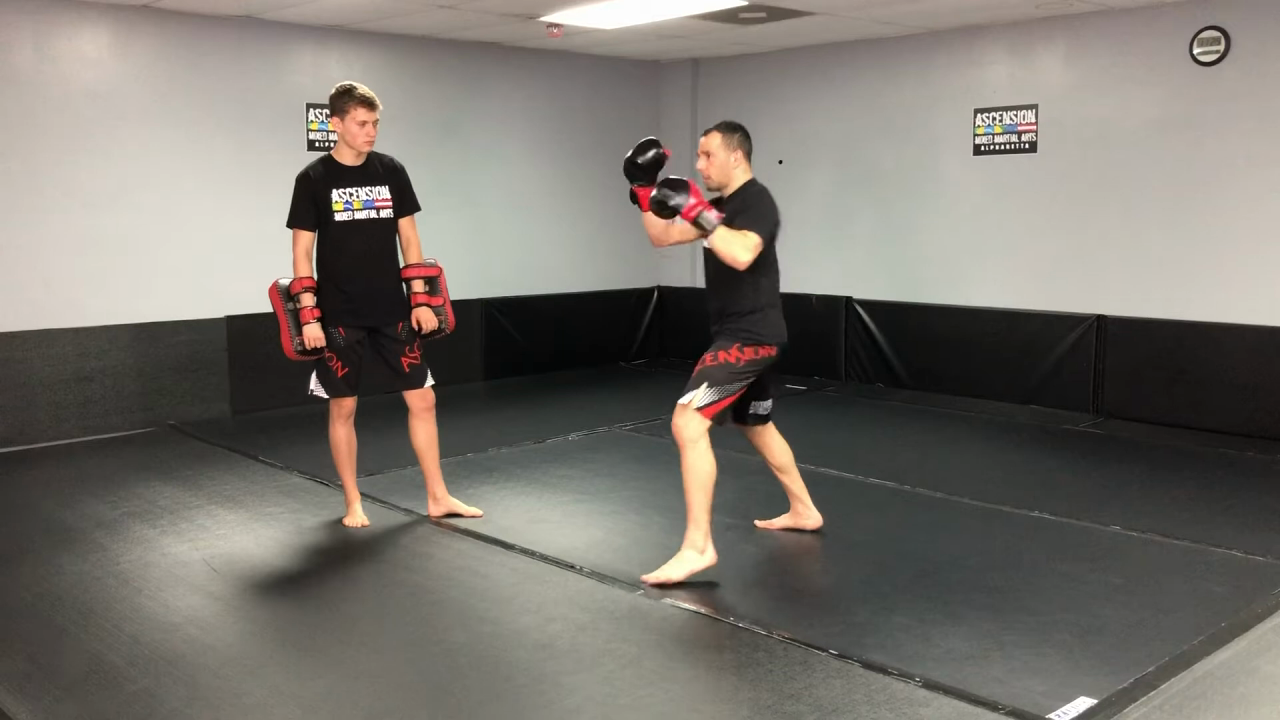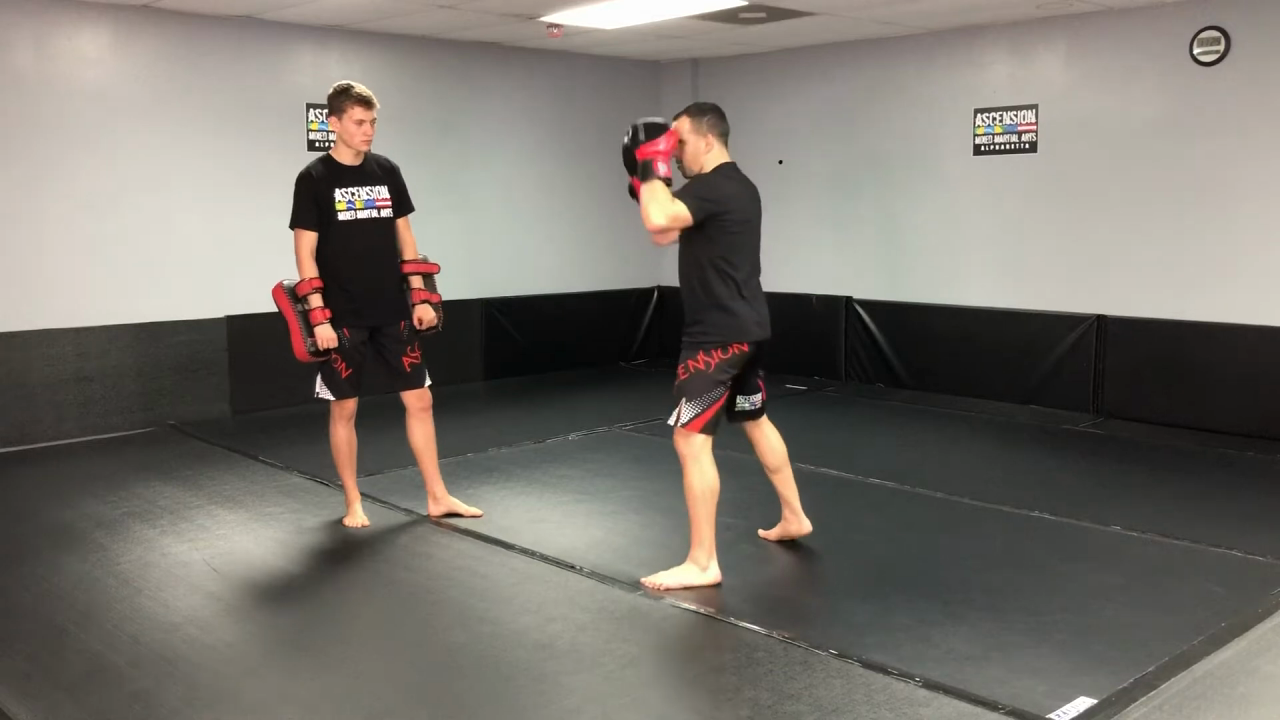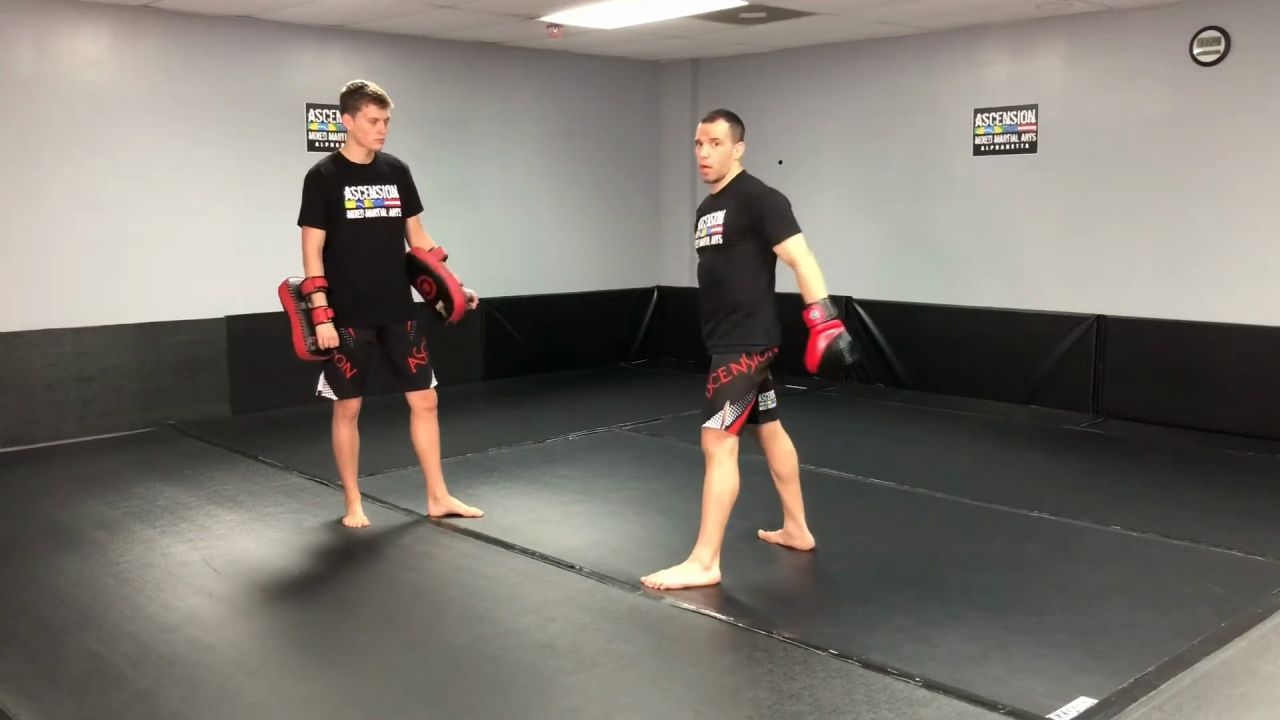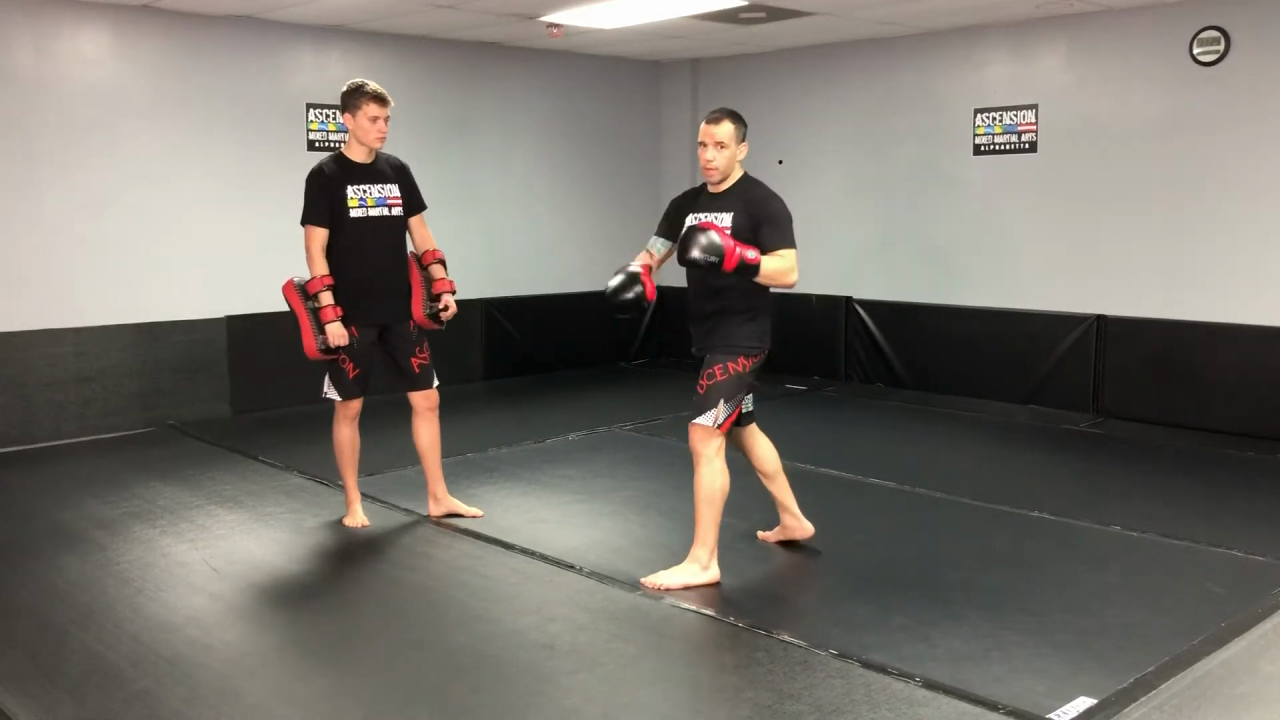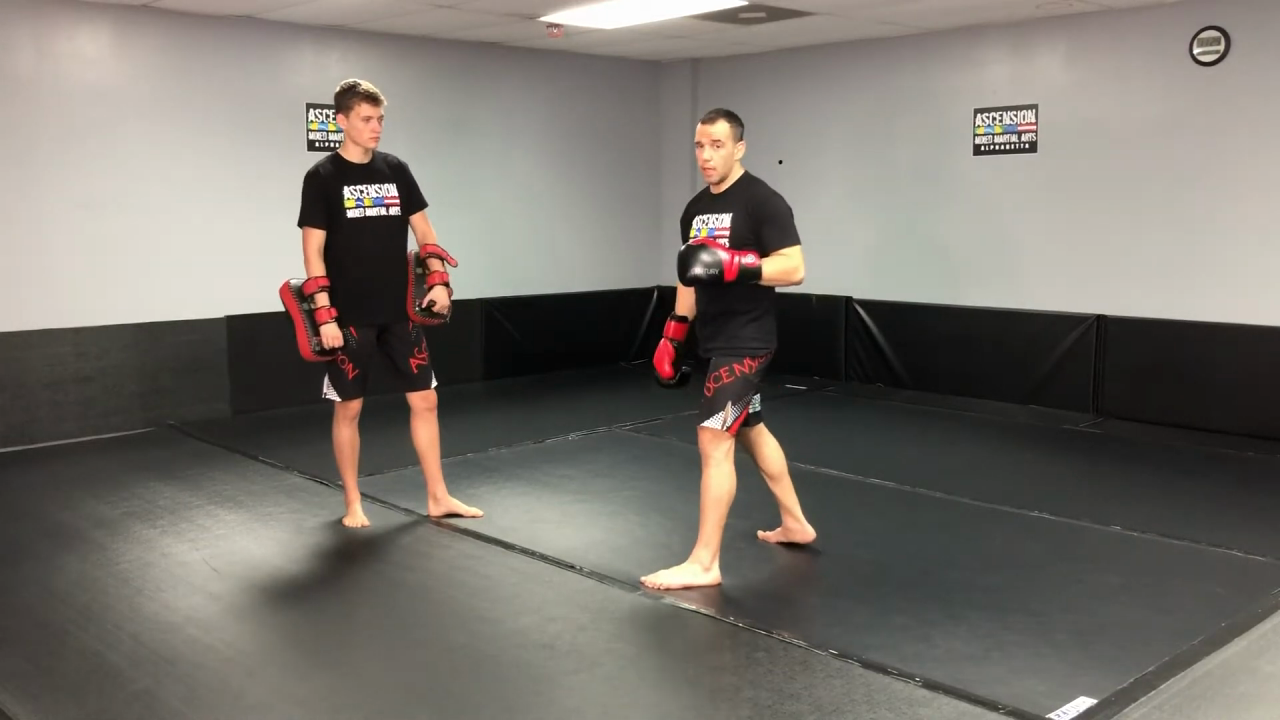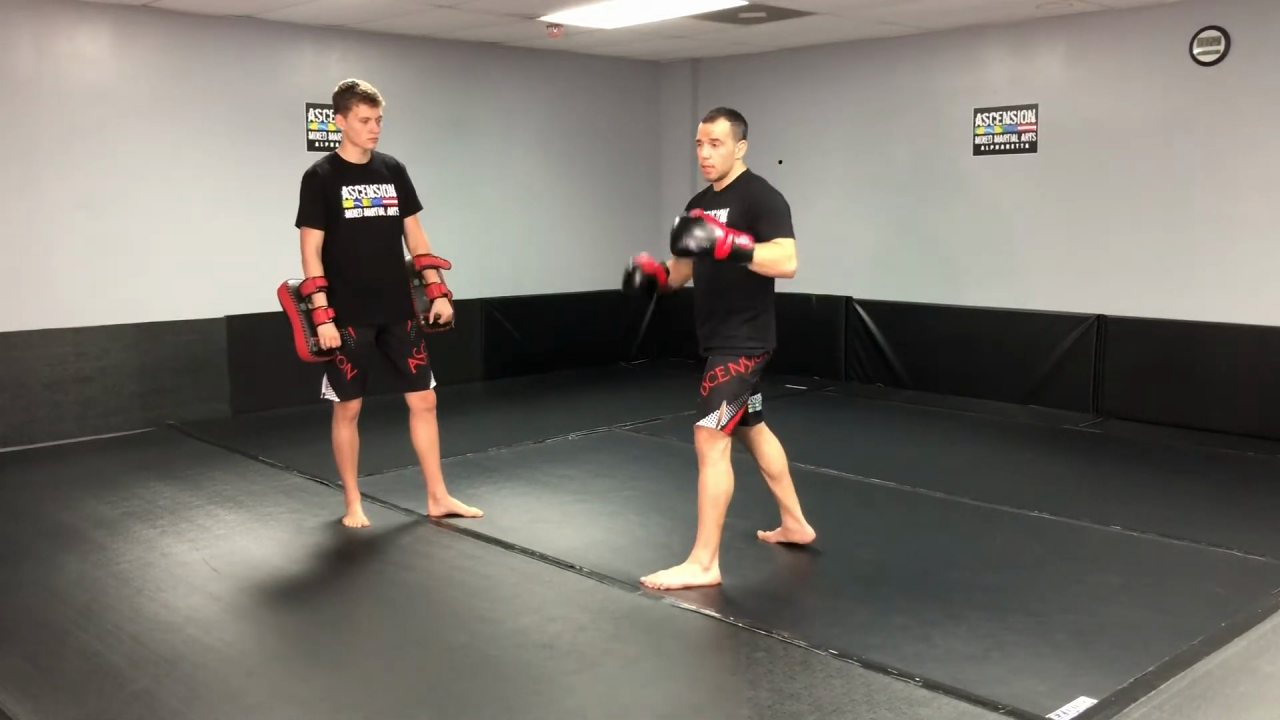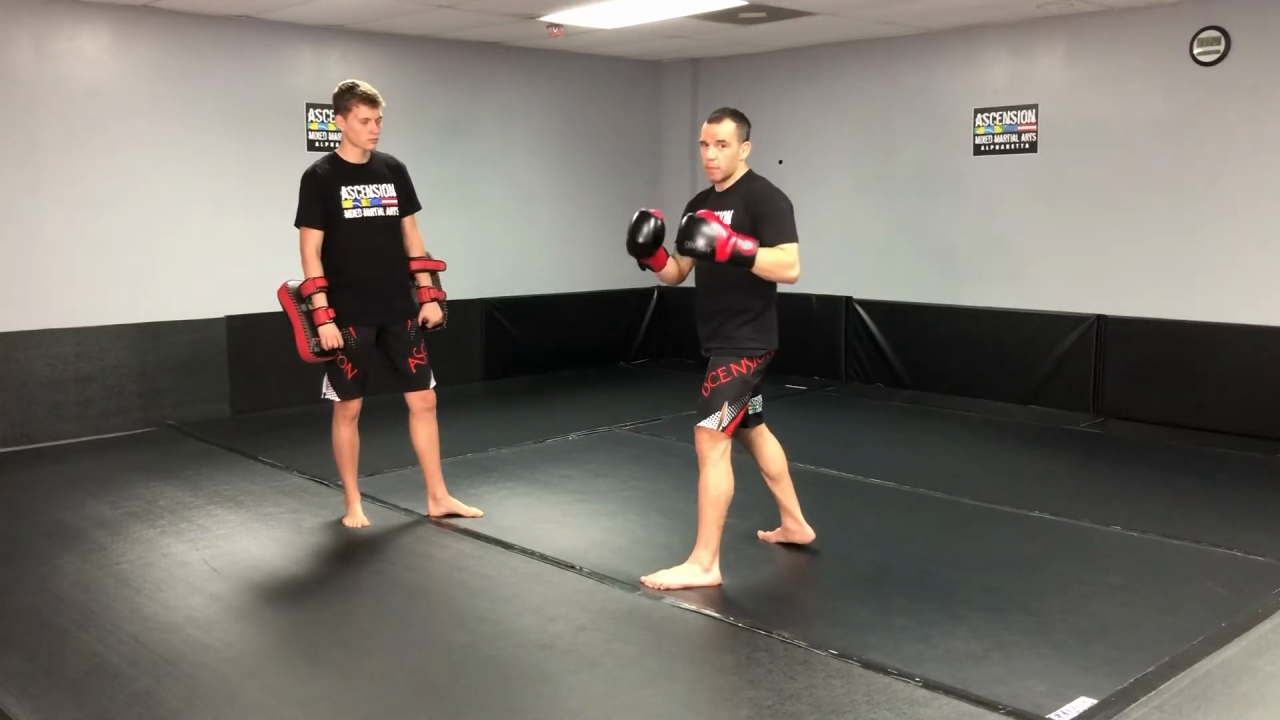
dt=0.7s
person 1, frame 1
left shoulder: (756, 201)
right shoulder: (721, 204)
left elbow: (742, 255)
right elbow: (663, 236)
left wrist: (699, 212)
right wrist: (644, 191)
left hip: (748, 336)
right hip: (747, 335)
left knee: (688, 422)
right knee: (756, 425)
left ankle: (697, 547)
right ankle: (803, 510)
person 1, frame 2
left shoulder: (712, 186)
right shoulder: (734, 185)
left elbow: (657, 220)
right elbow: (664, 229)
left wrist: (652, 166)
right wrist: (647, 179)
left hip: (718, 334)
right hip: (747, 326)
left knee: (690, 439)
right knee: (755, 421)
left ankle: (702, 563)
right ankle: (794, 517)
person 1, frame 3
left shoulder: (757, 198)
right shoulder: (707, 207)
left elbow: (800, 259)
left wrist: (823, 319)
left hip: (744, 341)
right hip: (728, 339)
left knee: (718, 442)
right knee: (767, 428)
left ankle: (705, 561)
right ankle: (796, 528)
person 1, frame 4
left shoulder: (762, 203)
right shoulder: (686, 204)
left elbow: (787, 272)
right elbow: (652, 255)
left wrist: (732, 255)
right wrist: (635, 275)
left hip: (740, 339)
right hip: (708, 337)
left knee: (705, 438)
right knee: (743, 429)
left ankle: (701, 562)
right ankle: (792, 519)
person 1, frame 5
left shoulder: (762, 201)
right shoulder: (696, 208)
left elbow: (793, 269)
left wrist: (732, 264)
right wrist: (673, 334)
left hip: (745, 340)
right hip: (716, 339)
left knee: (714, 440)
right knee: (751, 429)
left ankle: (704, 563)
right ankle: (795, 523)
person 1, frame 6
left shoulder: (761, 197)
right shoulder: (701, 204)
left elbow: (786, 263)
right elbow: (683, 270)
left wrist: (727, 241)
right wrist: (655, 273)
left hip: (744, 339)
right hip: (720, 337)
left knee: (711, 438)
right knee: (752, 428)
left ankle: (703, 563)
right ankle: (794, 523)
person 1, frame 7
left shoulder: (765, 198)
right shoulder: (701, 207)
left elbow: (789, 267)
right elbow: (675, 274)
left wrist: (731, 245)
right wrist: (650, 252)
left hip: (745, 341)
right hip: (722, 340)
left knee: (711, 440)
right knee: (753, 429)
left ankle: (704, 563)
right ankle: (794, 524)
person 2, frame 1
left shoulder: (391, 170)
right shoulder: (314, 178)
left elbow: (409, 238)
right elbow: (302, 251)
left wrist: (421, 298)
right wrist: (309, 314)
left hip: (392, 311)
right hip: (340, 315)
left knee: (423, 399)
right knee: (343, 408)
left ankle: (437, 496)
right ankle: (353, 502)
person 2, frame 2
left shoulder: (386, 170)
right shoulder: (314, 179)
right elbow: (306, 253)
left wrist: (420, 296)
right wrist: (319, 315)
left hip: (393, 311)
right hip: (343, 316)
left knee: (420, 399)
right knee: (344, 408)
left ankle: (437, 496)
right ankle: (353, 503)
person 2, frame 3
left shoulder: (396, 170)
right shoulder: (324, 176)
left elbow: (417, 236)
right elbow: (312, 250)
right wrist: (321, 314)
left hip: (398, 311)
right hip: (348, 316)
left knee: (424, 399)
right knee: (347, 407)
left ankle: (437, 496)
right ankle: (353, 503)
person 2, frame 4
left shoulder: (397, 170)
right shoulder: (326, 176)
left elbow: (420, 233)
right elbow: (316, 248)
left wrist: (443, 285)
right wrist: (329, 312)
left hip: (402, 309)
right hip: (352, 315)
left knee: (427, 399)
right knee: (349, 407)
left ankle: (438, 497)
right ankle: (353, 503)
person 2, frame 5
left shoulder: (395, 169)
right shoulder: (323, 177)
left elbow: (423, 229)
right elbow: (313, 251)
left wrist: (439, 280)
left hip: (400, 310)
right hip: (350, 316)
left knee: (425, 399)
right knee: (348, 407)
left ankle: (438, 497)
right ankle: (353, 503)
person 2, frame 6
left shoulder: (393, 169)
right shoulder: (321, 177)
left elbow: (415, 234)
right elbow: (311, 251)
left wrist: (437, 291)
right wrist: (322, 315)
left hip: (399, 310)
right hip: (348, 316)
left knee: (424, 399)
right knee: (347, 408)
left ankle: (438, 497)
right ankle: (353, 503)
person 2, frame 7
left shoulder: (393, 169)
right shoulder: (320, 177)
right elbow: (310, 250)
left wrist: (428, 295)
right wrist: (323, 315)
left hip: (399, 310)
right hip: (349, 315)
left knee: (423, 399)
right knee: (348, 407)
left ankle: (438, 497)
right ankle: (353, 503)
